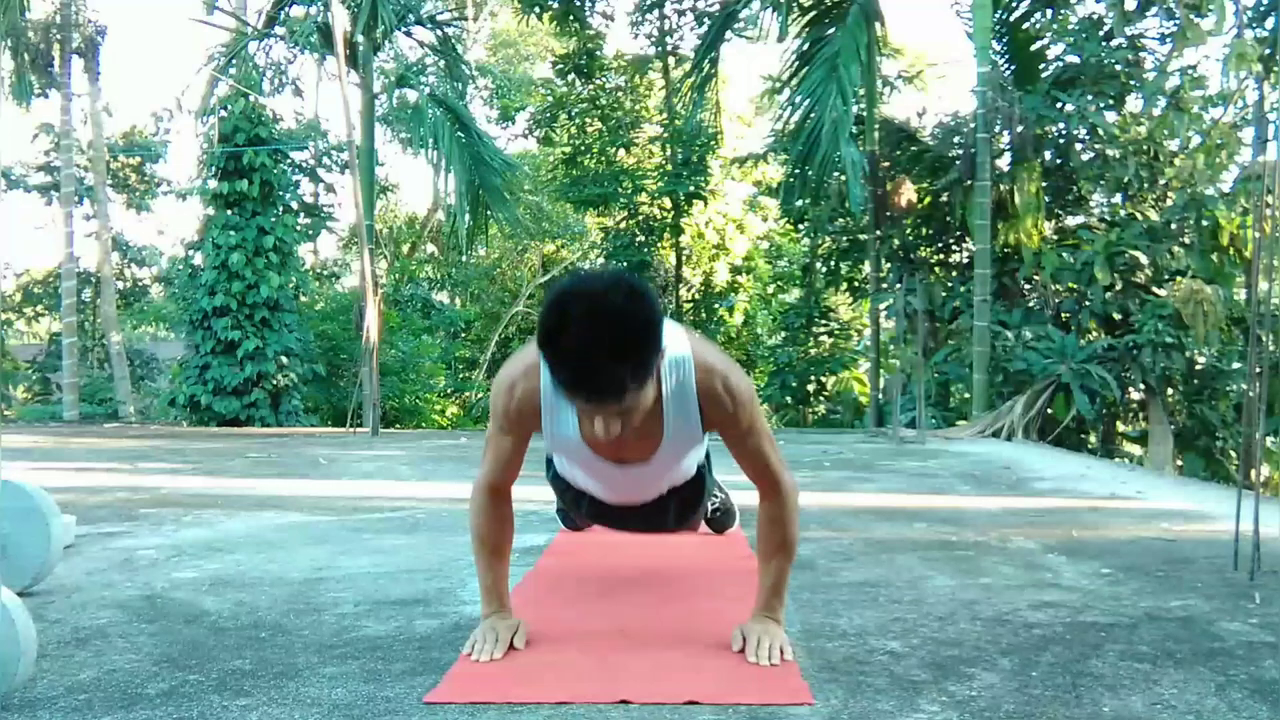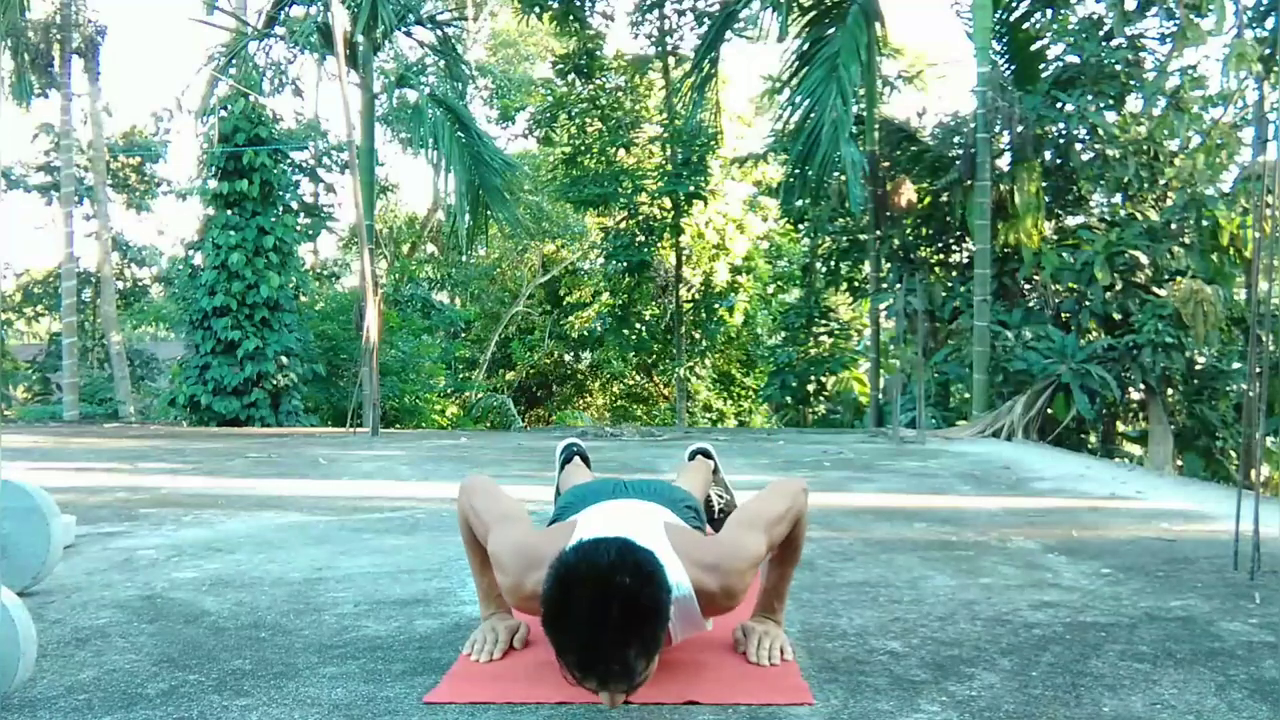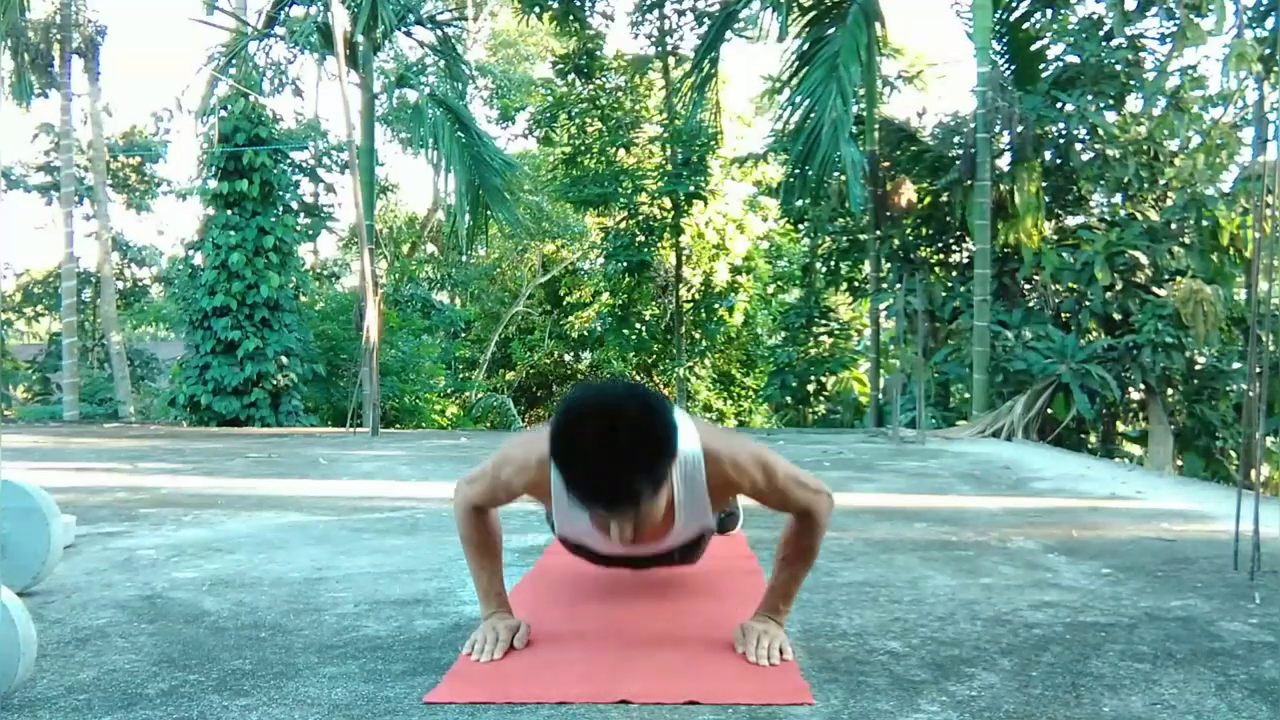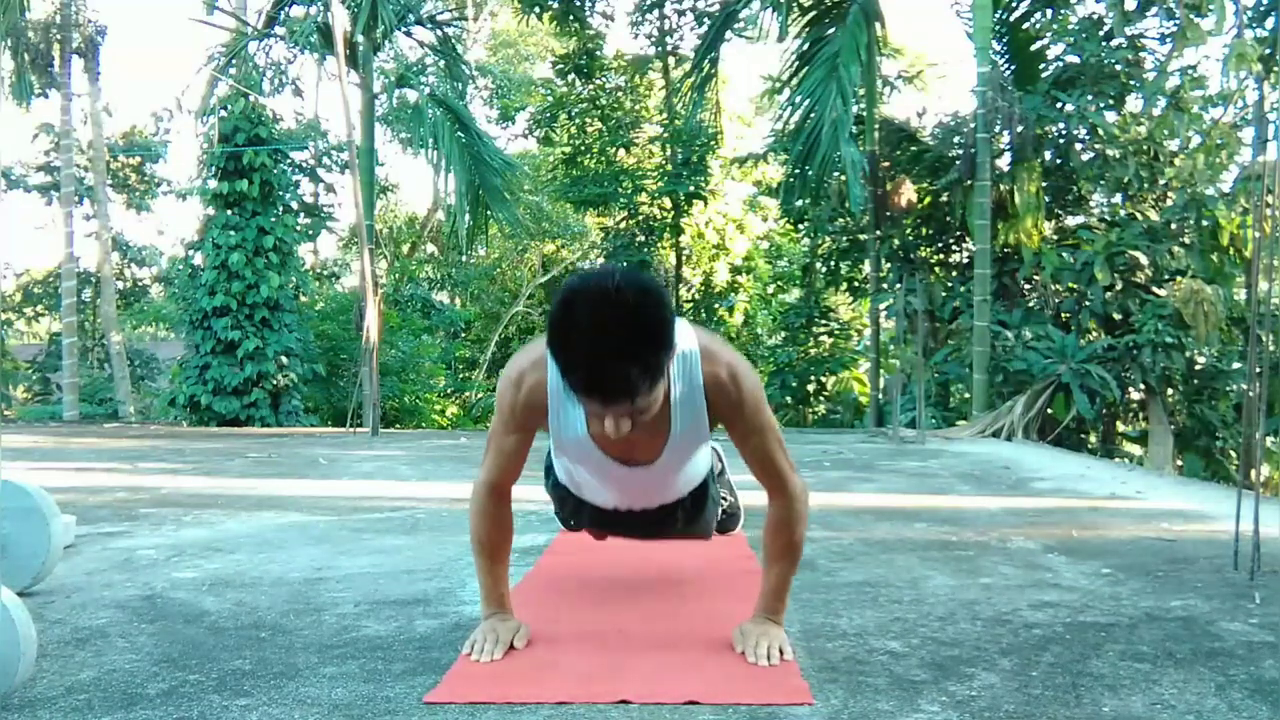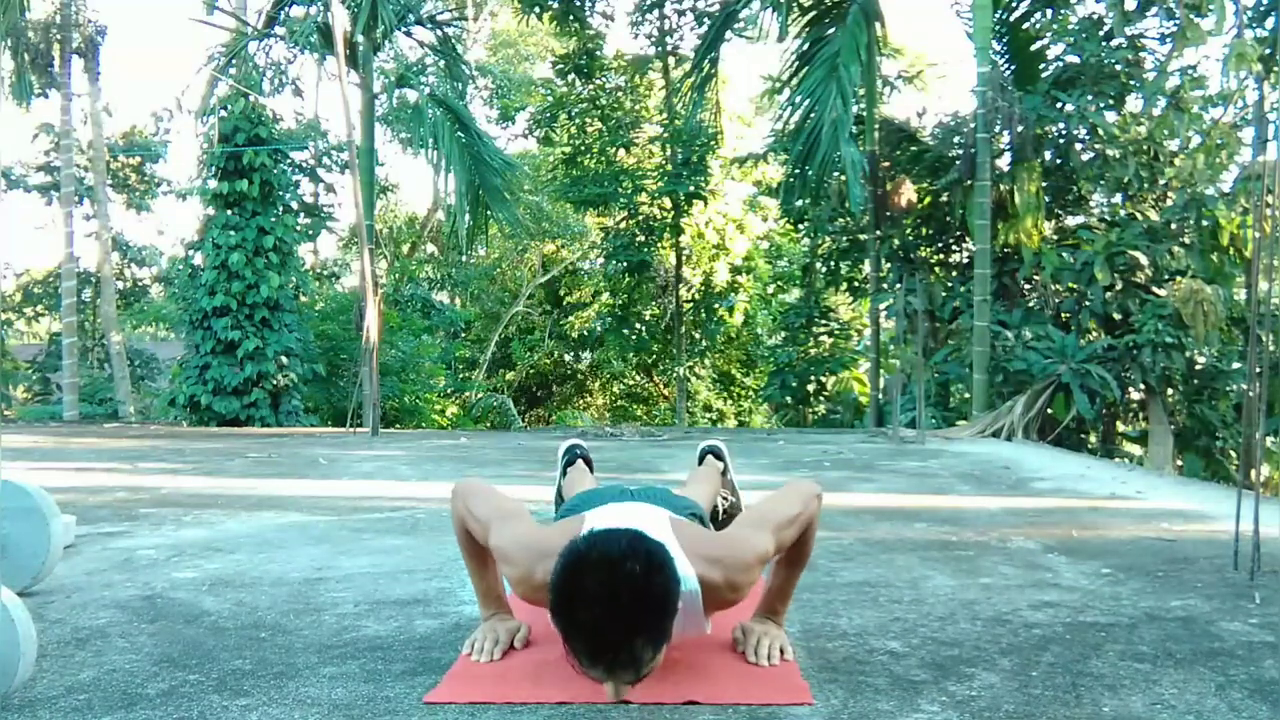
dt=0.7s
person 1, frame 1
left shoulder: (710, 378)
right shoulder: (523, 381)
left elbow: (775, 486)
right elbow: (493, 489)
left wrist: (768, 611)
right wrist: (494, 606)
left hip: (675, 492)
right hip: (582, 490)
left knee: (693, 517)
right knee: (575, 512)
left ankle: (711, 498)
person 1, frame 2
left shoulder: (717, 579)
right shoulder: (525, 578)
left elbow: (795, 493)
right elbow: (472, 491)
left wrist: (769, 616)
right wrist: (493, 612)
left hip: (669, 507)
right hip: (582, 505)
left ankle: (702, 462)
right ankle: (572, 460)
person 1, frame 3
left shoulder: (720, 459)
right shoulder: (534, 461)
left elbow: (817, 502)
right elbow: (467, 497)
left wrist: (771, 616)
right wrist: (496, 613)
person 1, frame 4
left shoulder: (720, 373)
right shoulder: (529, 378)
left elbow: (785, 489)
right elbow: (492, 489)
left wrist: (768, 618)
right wrist: (496, 613)
left hip: (682, 497)
right hip: (583, 496)
left knee: (703, 525)
right knee: (583, 522)
person 1, frame 5
left shoulder: (721, 574)
right shoulder: (532, 569)
left elbow: (807, 496)
right elbow: (465, 495)
left wrist: (768, 618)
right wrist: (496, 615)
left hip: (670, 512)
right hip: (591, 512)
left ankle: (712, 466)
right ankle: (576, 464)
